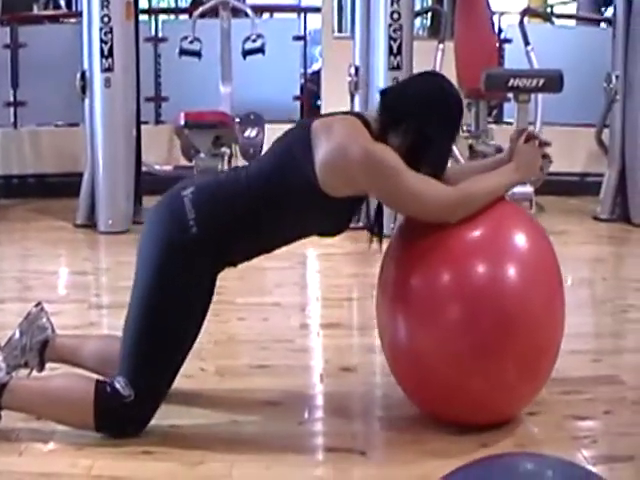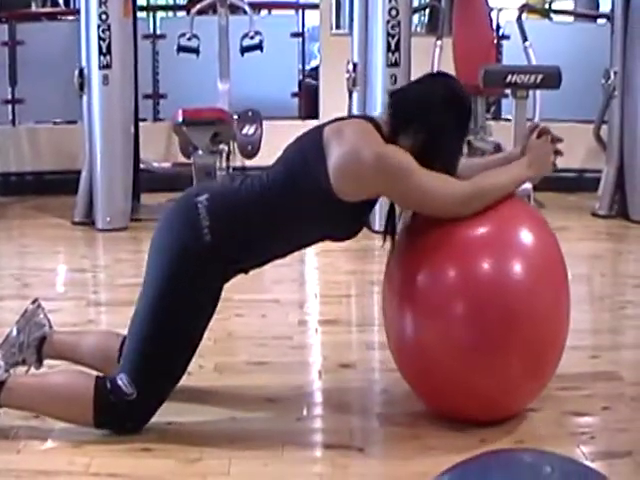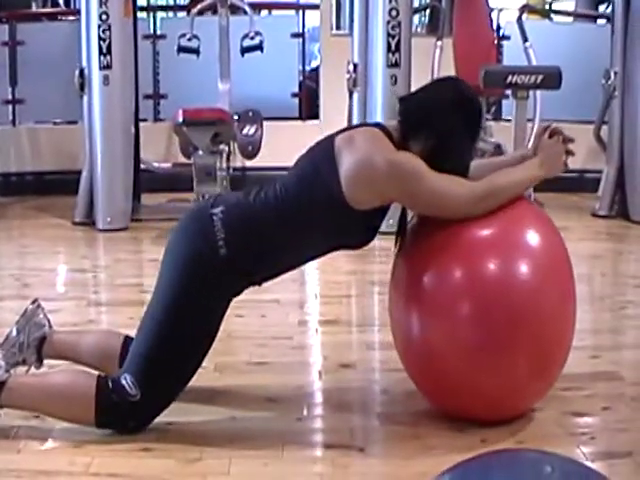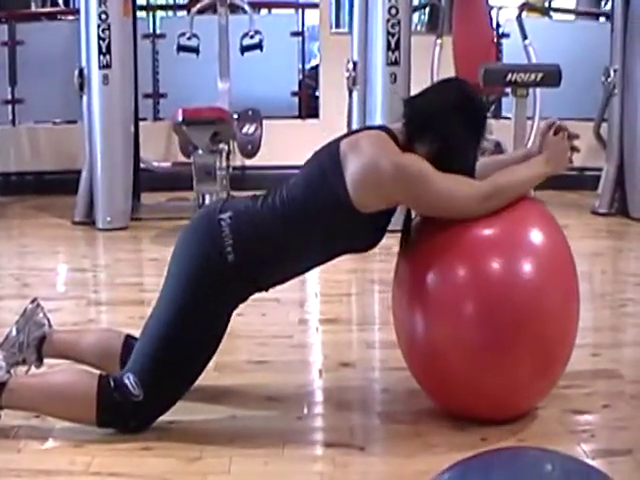
dt=0.3s
person 1, frame 1
left shoulder: (358, 132)
right shoulder: (361, 153)
left elbow: (431, 179)
right elbow: (445, 204)
left wrist: (502, 160)
right wrist: (516, 173)
left hip: (192, 224)
right hip: (187, 238)
left knee: (146, 363)
right knee: (128, 410)
person 1, frame 2
left shoulder: (369, 132)
right shoulder: (373, 157)
left elbow: (443, 174)
right elbow: (459, 199)
left wrist: (514, 155)
right wrist: (528, 168)
left hip: (203, 226)
right hip: (200, 244)
left knee: (149, 359)
right knee: (128, 406)
person 1, frame 3
left shoulder: (378, 140)
right shoulder: (383, 164)
left elbow: (456, 176)
right elbow: (473, 198)
left wrist: (525, 156)
right wrist: (540, 168)
left hip: (217, 235)
right hip: (213, 253)
left knee: (151, 358)
right knee: (129, 405)
person 1, frame 4
left shoulder: (384, 142)
right shoulder: (391, 167)
left elbow: (462, 176)
right elbow: (479, 198)
left wrist: (530, 153)
right wrist: (545, 165)
left hip: (224, 237)
right hip: (222, 259)
left knee: (152, 358)
right knee: (133, 403)
